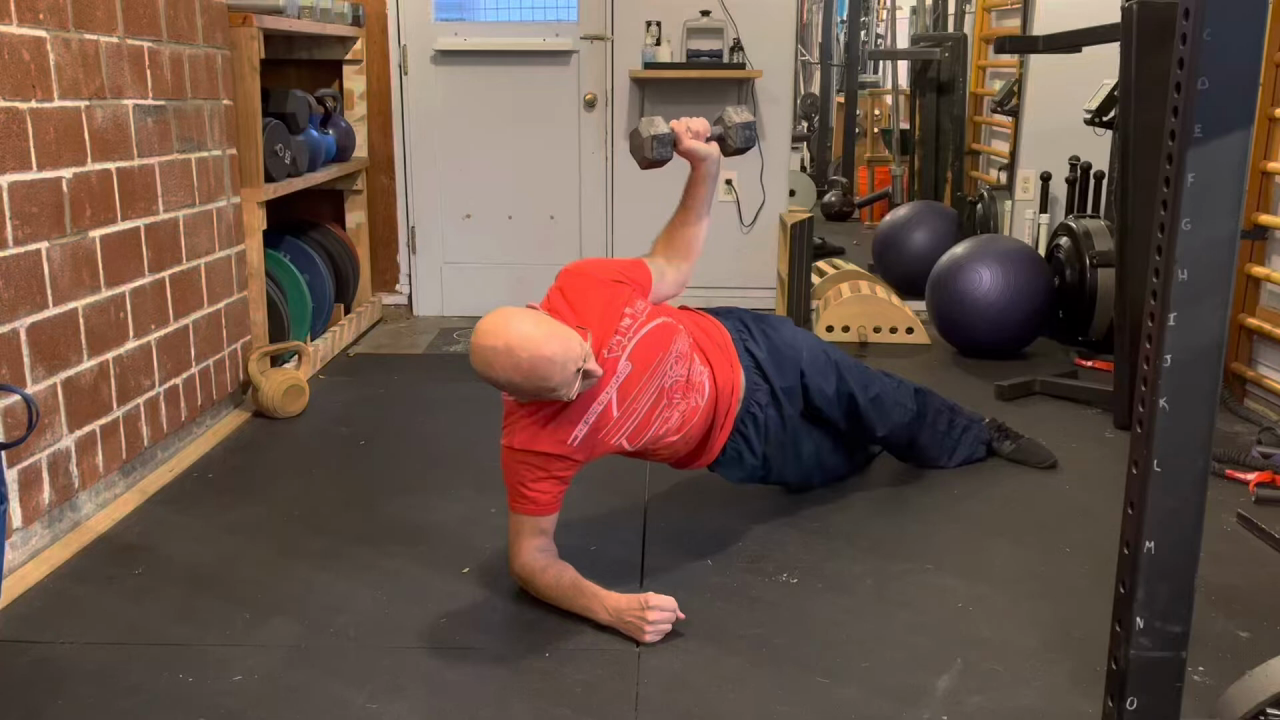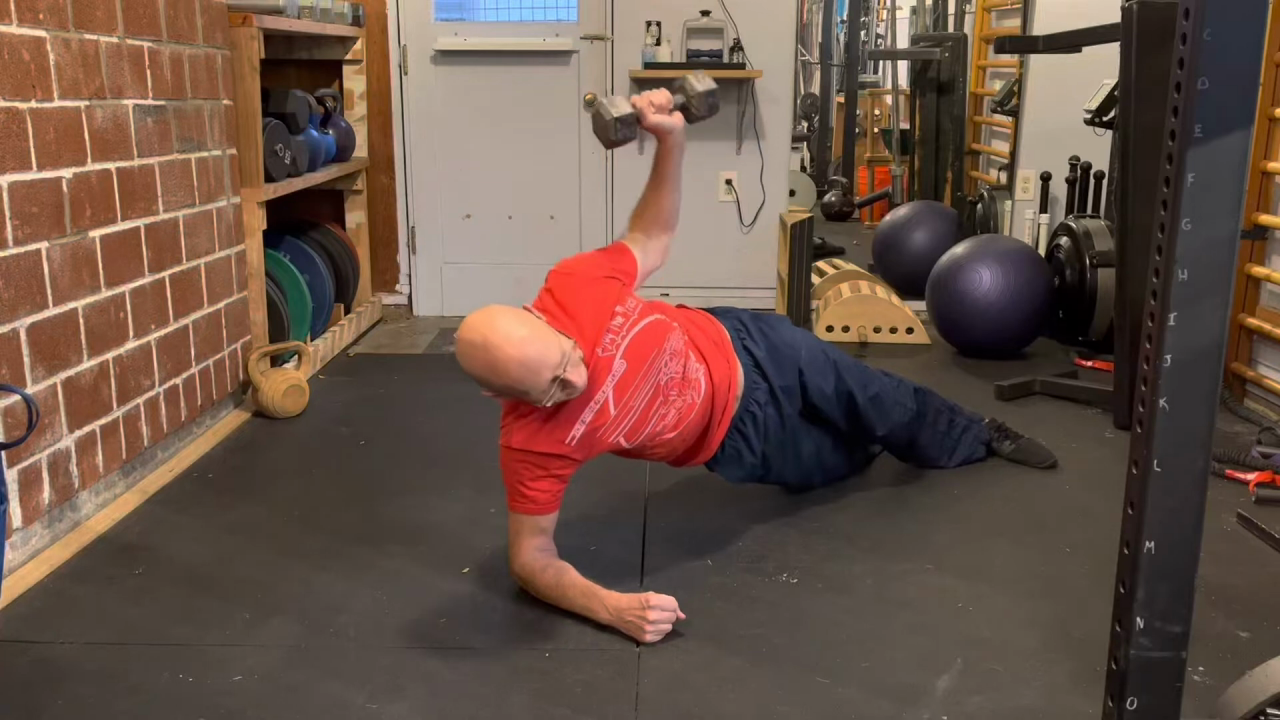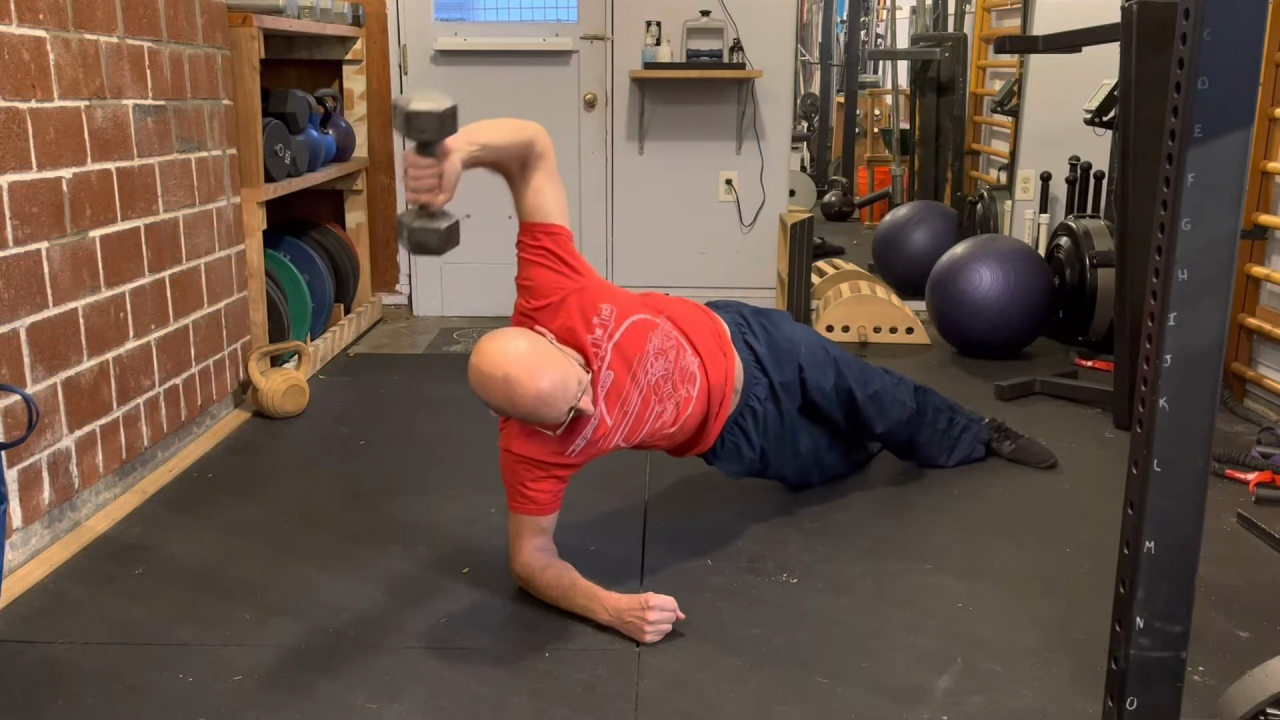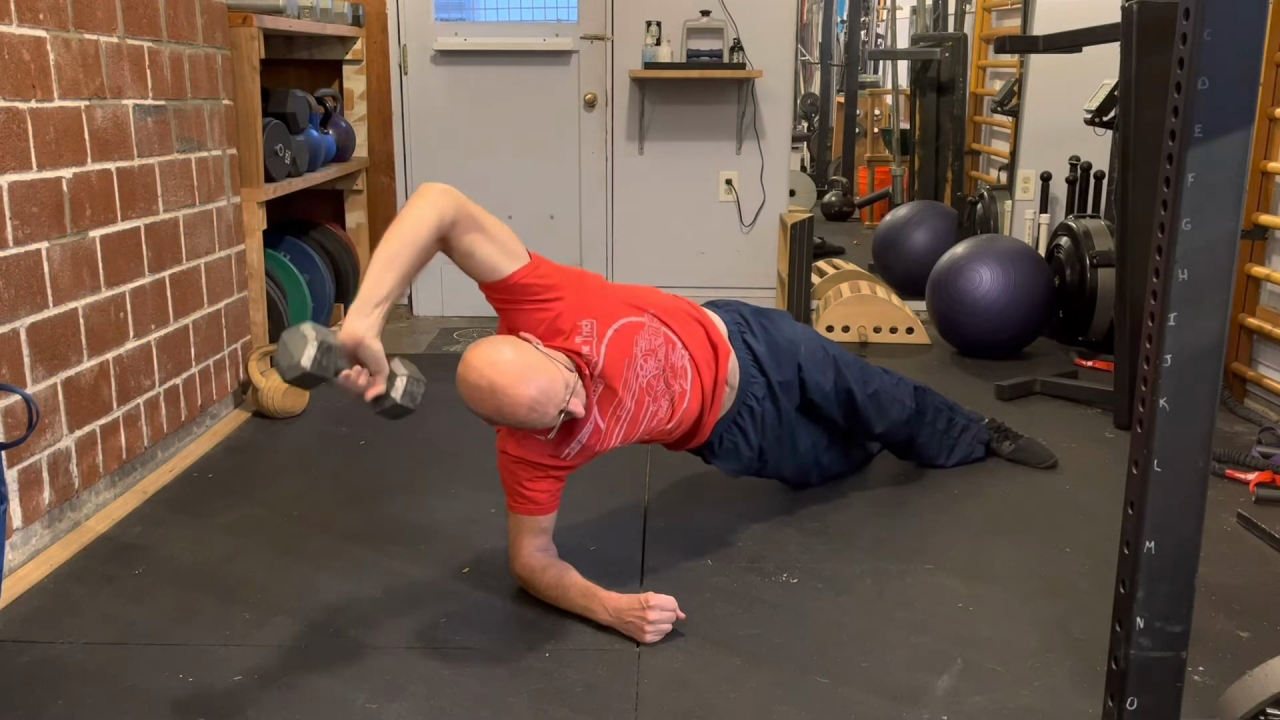
dt=1s
person 1, frame 1
left shoulder: (581, 286)
right shoulder: (533, 442)
left elbow: (671, 268)
right elbow: (530, 556)
left wrist: (705, 166)
right wrist: (612, 608)
left hip: (744, 349)
right hip: (736, 441)
left knee: (886, 405)
right knee: (839, 461)
left ankle: (982, 434)
right ankle: (927, 444)
person 1, frame 2
left shoulder: (573, 286)
right shoulder: (531, 440)
left elbow: (651, 242)
right elbow: (531, 557)
left wrist: (669, 140)
right wrist: (613, 608)
left hip: (742, 348)
right hip: (736, 440)
left knee: (888, 407)
right knee: (841, 462)
left ankle: (981, 435)
right ankle: (923, 442)
person 1, frame 3
left shoulder: (551, 300)
right shoulder: (532, 447)
left elbow: (532, 145)
right elbow: (530, 557)
left wrist: (455, 149)
right wrist: (610, 608)
left hip: (743, 342)
right hip: (734, 435)
left knee: (887, 405)
right knee: (834, 462)
left ankle: (980, 437)
right ankle: (920, 444)
person 1, frame 4
left shoulder: (537, 304)
right shoulder: (530, 447)
left elbow: (441, 204)
right elbow: (531, 559)
left wrist: (367, 315)
right wrist: (611, 608)
left hip: (744, 345)
right hip: (732, 433)
left knee: (889, 407)
right knee: (835, 461)
left ankle: (978, 435)
right ankle: (923, 445)
